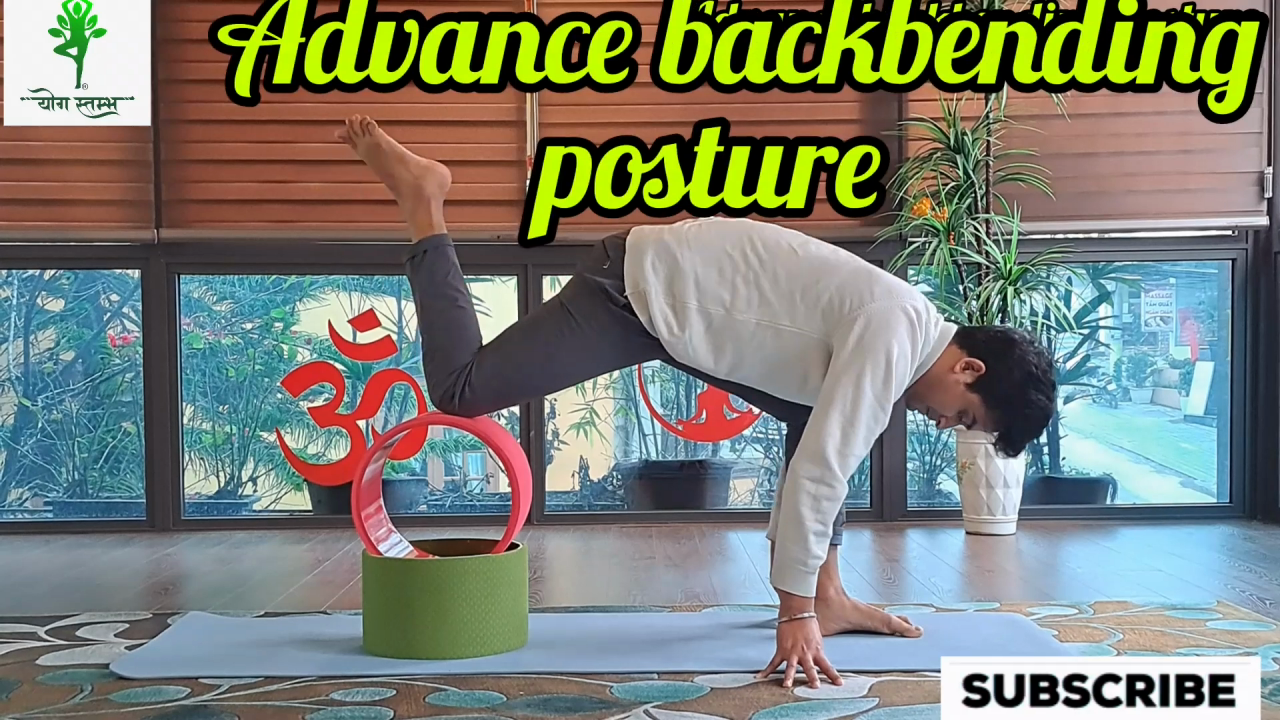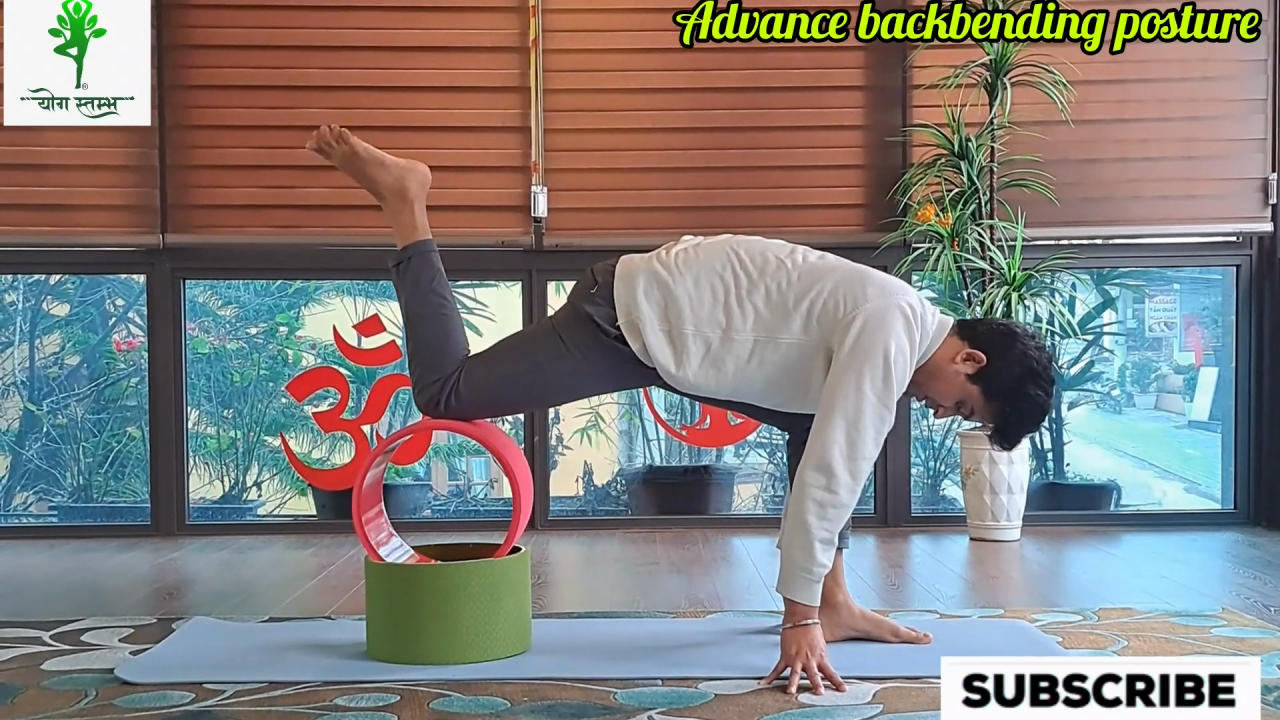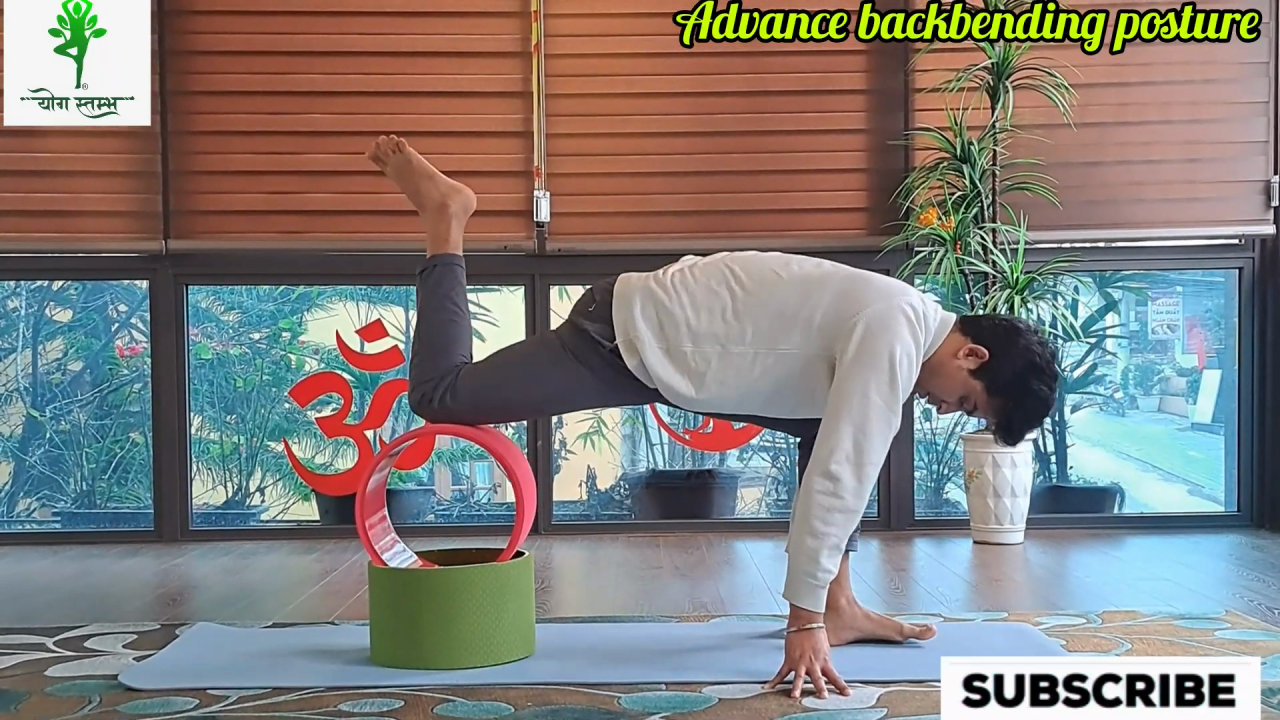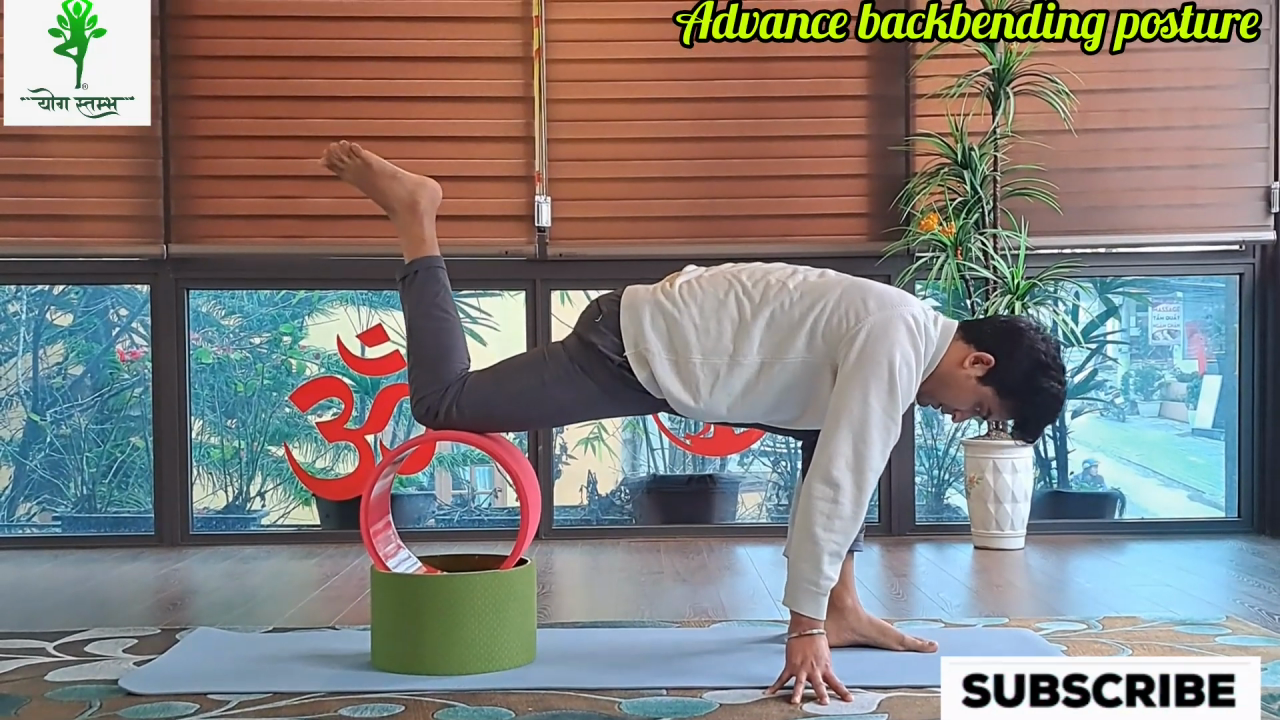
dt=1s
person 1, frame 1
left shoulder: (891, 332)
right shoulder: (891, 336)
left elbow: (820, 454)
right elbow: (819, 470)
left wrist: (815, 594)
right wrist: (794, 613)
left hip: (677, 292)
right hip: (635, 285)
left knee: (815, 412)
right knee: (461, 388)
left ankle: (830, 597)
right ankle: (423, 199)
person 1, frame 2
left shoulder: (899, 330)
right shoulder: (891, 336)
left elbow: (831, 457)
right elbow: (832, 475)
left wrist: (820, 604)
right wrist: (799, 619)
left hip: (665, 314)
right hip: (629, 316)
left knee: (817, 418)
right knee: (446, 392)
left ankle: (838, 604)
right ankle: (404, 198)
person 1, frame 3
left shoulder: (903, 325)
right shoulder: (895, 337)
left elbow: (836, 456)
right elbow: (838, 479)
left wrist: (828, 605)
right wrist: (806, 622)
left hip: (674, 331)
right hip: (626, 334)
left knee: (831, 421)
right knee: (441, 395)
left ankle: (843, 607)
right ankle: (443, 214)
person 1, frame 4
left shoulder: (905, 333)
right shoulder: (895, 345)
left elbow: (836, 470)
right elbow: (836, 486)
left wrist: (827, 605)
right wrist: (805, 627)
left hip: (670, 340)
right hip: (634, 348)
left knee: (833, 430)
right knee: (444, 403)
left ankle: (845, 612)
right ankle: (414, 212)
